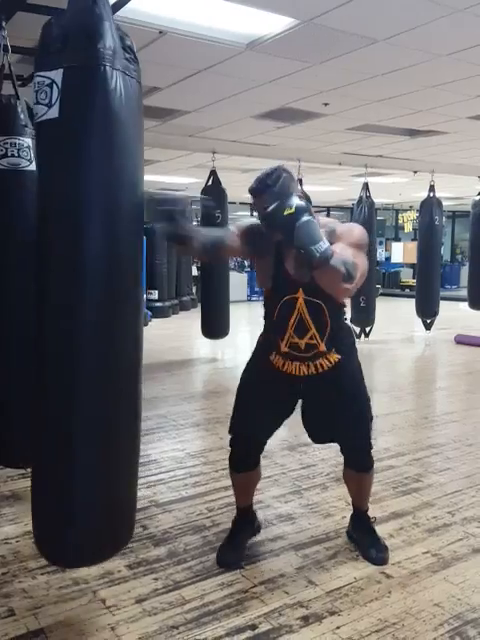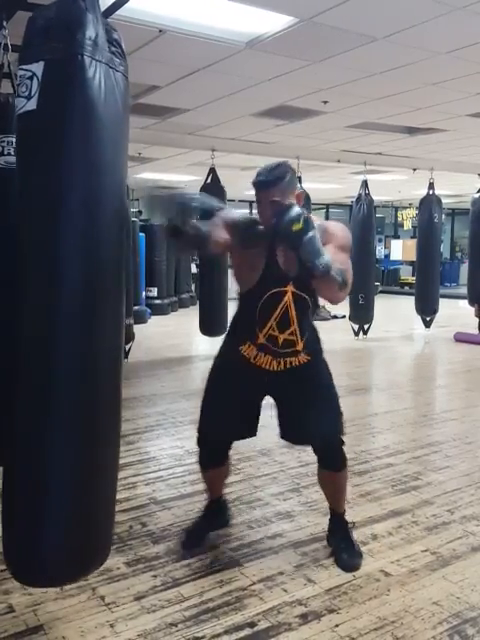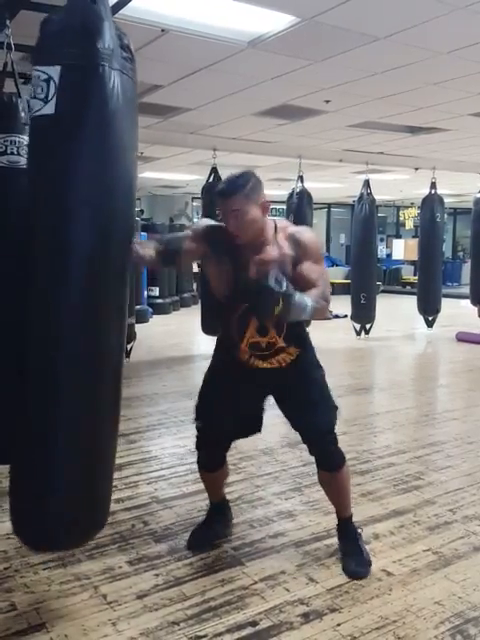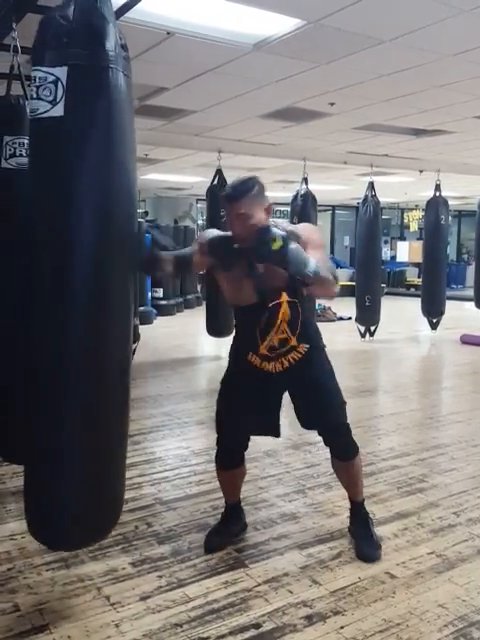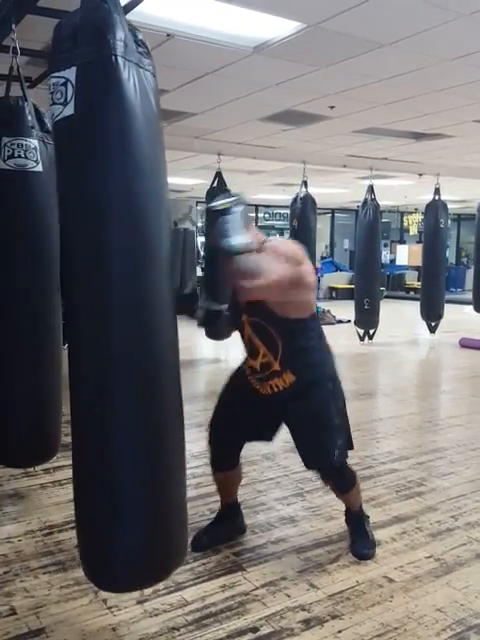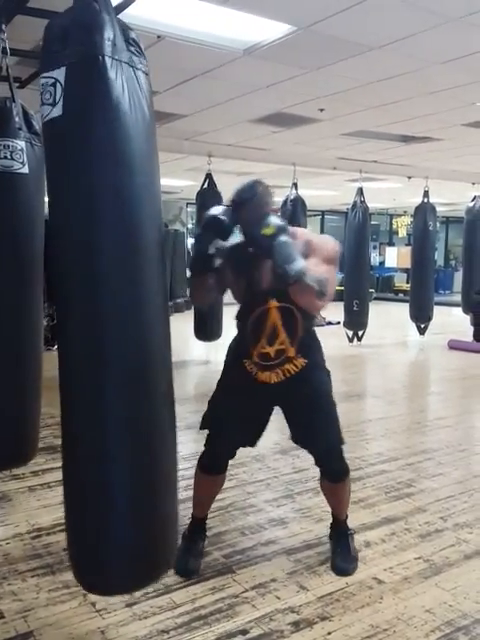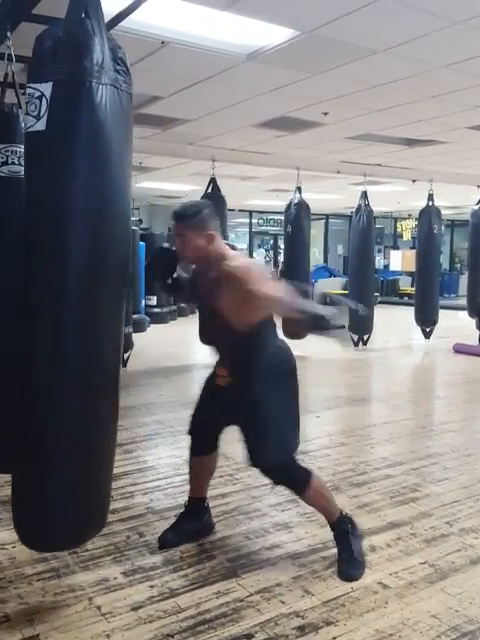
dt=0.7s
person 1, frame 1
left shoulder: (346, 233)
right shoulder: (260, 236)
left elbow: (344, 284)
right elbow: (210, 245)
left wrist: (305, 227)
right wrist: (180, 229)
left hip: (332, 361)
right hip: (274, 359)
left knee: (358, 448)
right knee: (244, 445)
left ankle: (361, 523)
right ankle: (244, 522)
person 1, frame 2
left shoulder: (332, 234)
left elbow: (337, 293)
left hip: (300, 358)
right hip: (243, 356)
left knee: (330, 446)
right knee: (212, 440)
left ankle: (338, 527)
right ankle: (215, 509)
person 1, frame 3
left shoulder: (300, 241)
right shoulder: (211, 237)
left elbow: (321, 304)
right elbow: (159, 250)
left wrist: (290, 302)
right wrist: (127, 246)
left hip: (292, 357)
right hip: (235, 360)
left knee: (324, 444)
right knee: (210, 444)
left ankle: (348, 530)
right ankle: (219, 513)
person 1, frame 4
left shoulder: (303, 236)
right shoulder: (218, 246)
left elbow: (328, 289)
right elbow: (175, 261)
left wrist: (289, 252)
right wrist: (157, 258)
left hip: (303, 355)
right hip: (250, 359)
left knee: (339, 436)
right knee: (229, 443)
left ankle: (359, 515)
right ankle: (232, 517)
person 1, frame 5
left shoulder: (284, 253)
right shoulder: (243, 261)
left elbow: (250, 286)
left wrist: (231, 232)
left hip: (308, 379)
right hip: (257, 375)
left knee: (330, 464)
right knee: (221, 442)
left ankle: (357, 520)
right ankle: (229, 517)
person 1, frame 6
left shoulder: (319, 245)
right shoulder: (237, 253)
left elbow: (317, 297)
right elbow: (200, 298)
left wrist: (282, 246)
right wrist: (204, 247)
left hip: (304, 368)
right hip: (246, 368)
left knee: (330, 456)
right knee: (216, 450)
left ankle: (341, 531)
right ankle: (195, 534)
person 1, frame 7
left shoulder: (237, 270)
right shoulder: (206, 266)
left elbow: (276, 296)
right elbow: (204, 298)
left wrist: (317, 313)
right wrist: (170, 275)
left hip: (266, 373)
right hip: (232, 369)
left knee: (277, 465)
right knee: (201, 433)
left ankle: (345, 530)
right ankle: (197, 514)
